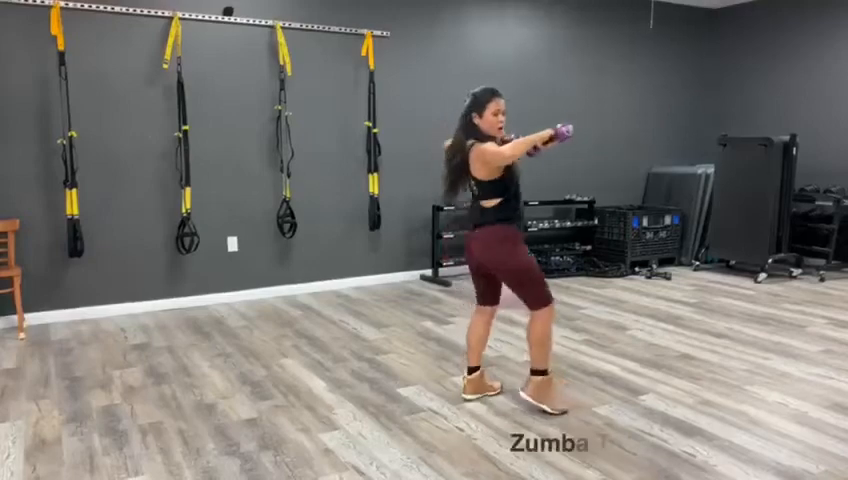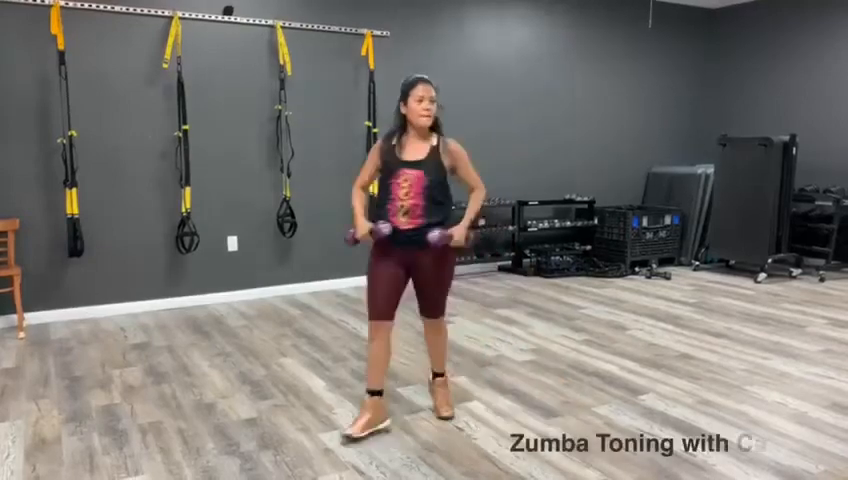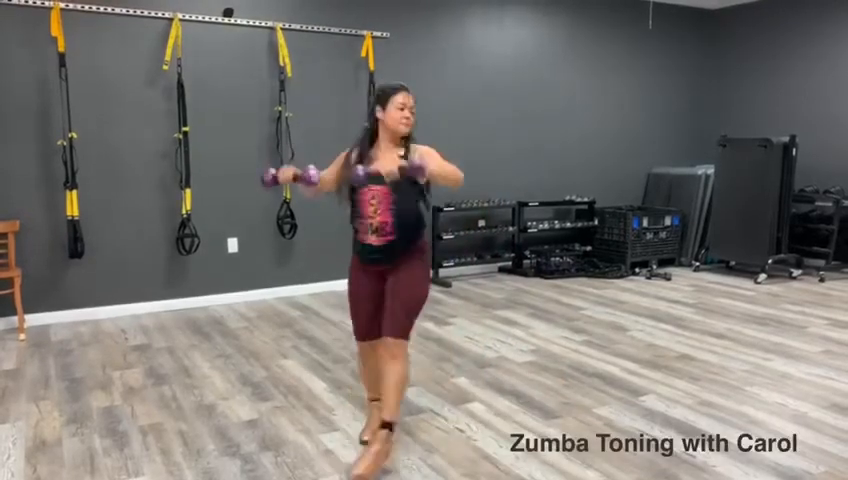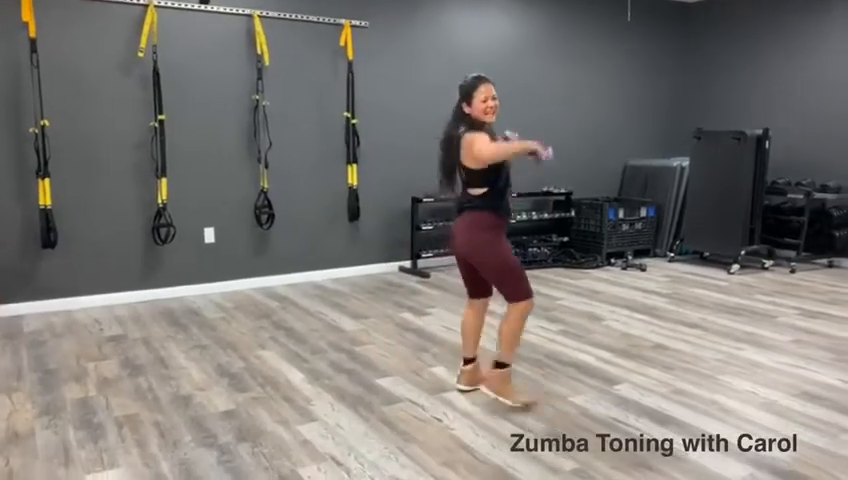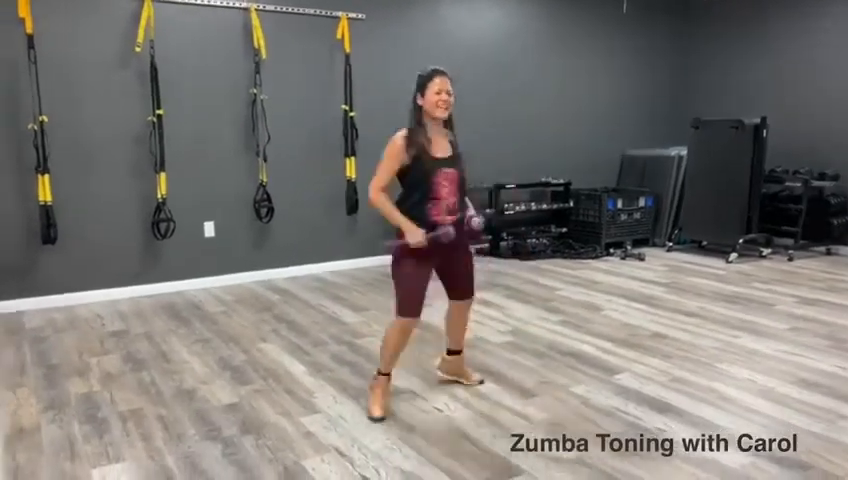
dt=1s
person 1, frame 1
left shoulder: (466, 147)
right shoulder: (486, 152)
right elbow: (508, 152)
right wrist: (543, 135)
left hip: (478, 240)
right hip: (501, 240)
left knee: (485, 307)
right knee: (543, 307)
left ankle: (474, 380)
right ankle: (538, 384)
person 1, frame 2
left shoulder: (448, 149)
right shoulder: (385, 147)
left elbow: (478, 189)
right elbow: (360, 187)
left wrist: (463, 226)
right wrist: (360, 220)
left hip: (433, 249)
right hip: (389, 249)
left knee: (433, 321)
right knee: (378, 325)
left ankle: (439, 383)
right ankle: (374, 408)
person 1, frame 3
left shoulder: (418, 154)
right shoulder: (354, 157)
left elbow: (456, 178)
right elbow: (319, 185)
left wrist: (407, 163)
right wrist: (293, 174)
left hip: (408, 262)
right hip: (365, 263)
left knee: (394, 344)
right knee: (367, 343)
left ankle: (383, 438)
right ankle: (376, 409)
person 1, frame 4
left shoulder: (467, 136)
right shoulder: (475, 138)
right elbow: (491, 153)
left wrist: (517, 146)
right wrist: (528, 145)
left hip: (467, 229)
right hip: (482, 231)
left knee: (478, 299)
right knee: (522, 300)
left ankle: (470, 371)
right ankle: (500, 377)
person 1, frame 5
left shoulder: (451, 138)
right shoulder: (403, 142)
right elbow: (376, 192)
left wrist: (468, 210)
right wrist: (408, 228)
left hip: (453, 237)
right hip: (416, 241)
left knee: (463, 300)
right knee: (408, 317)
left ankle: (453, 363)
right ankle: (381, 383)
